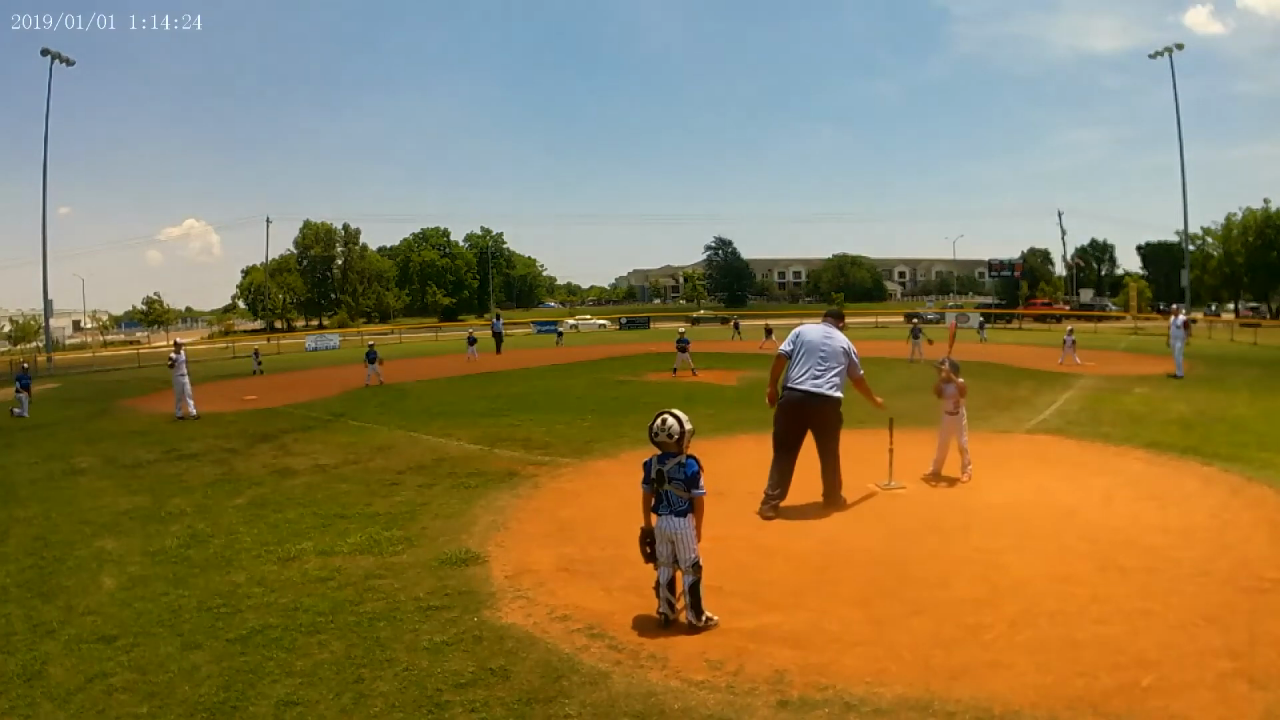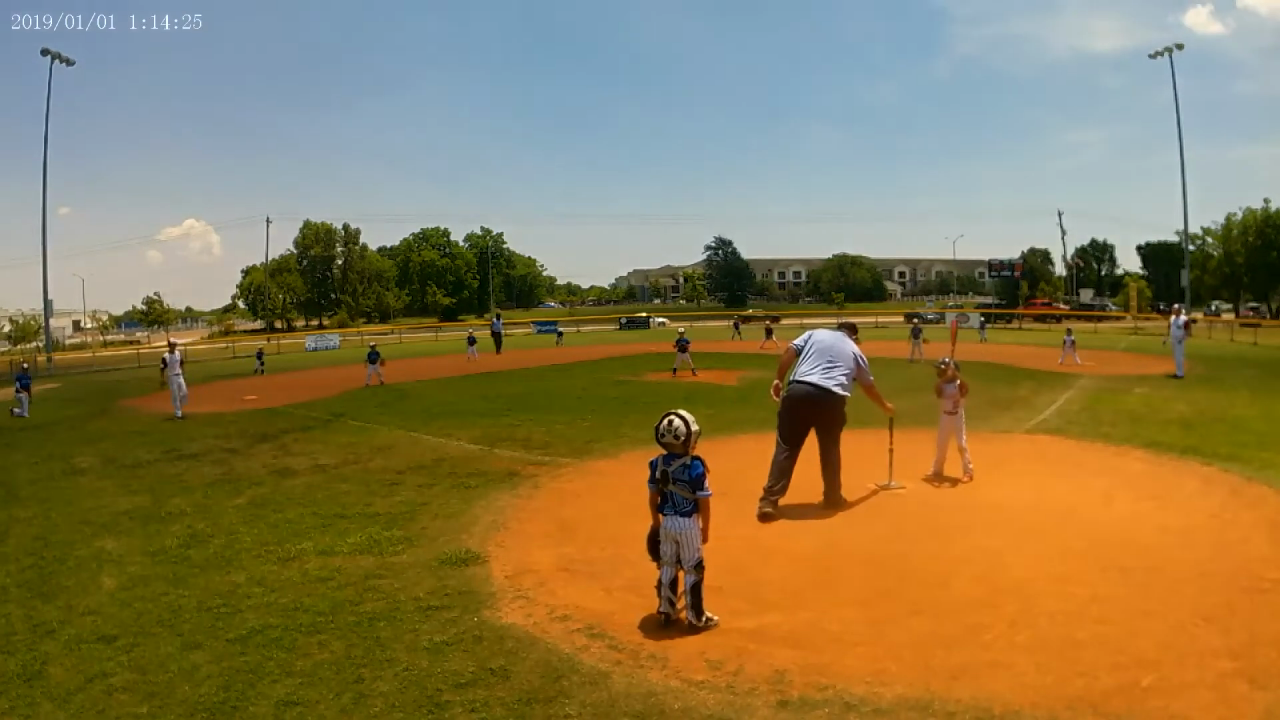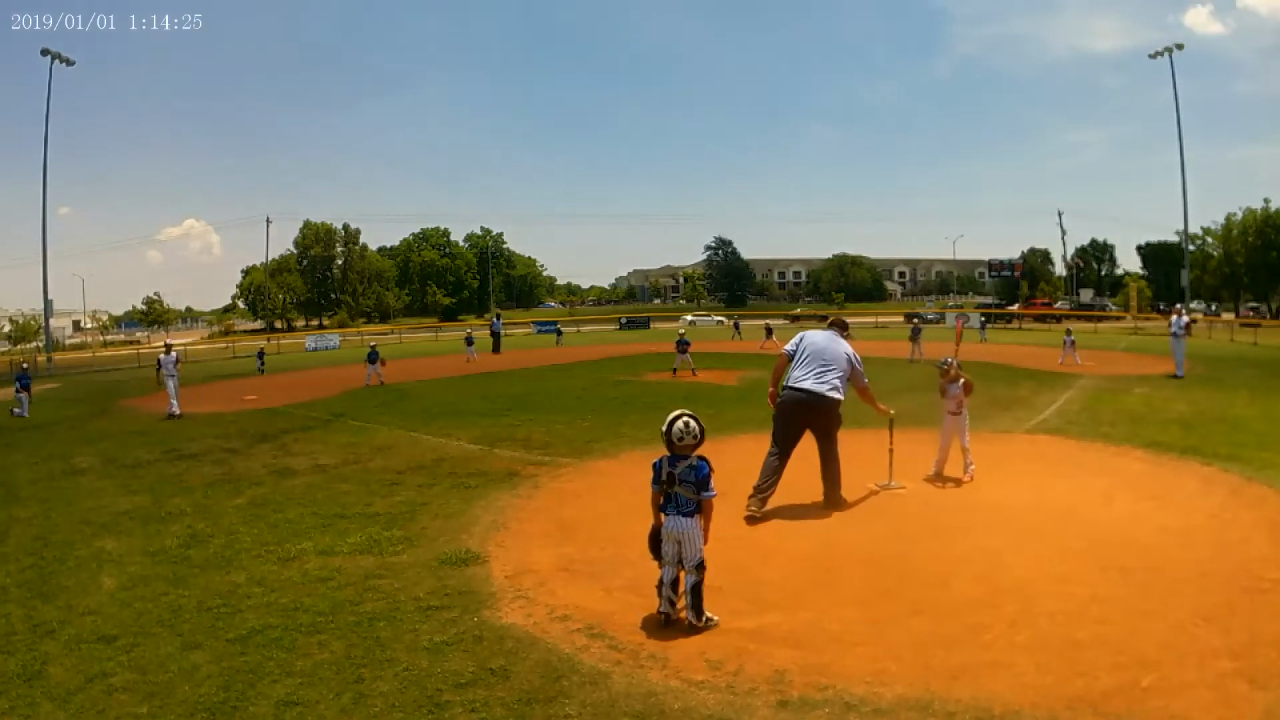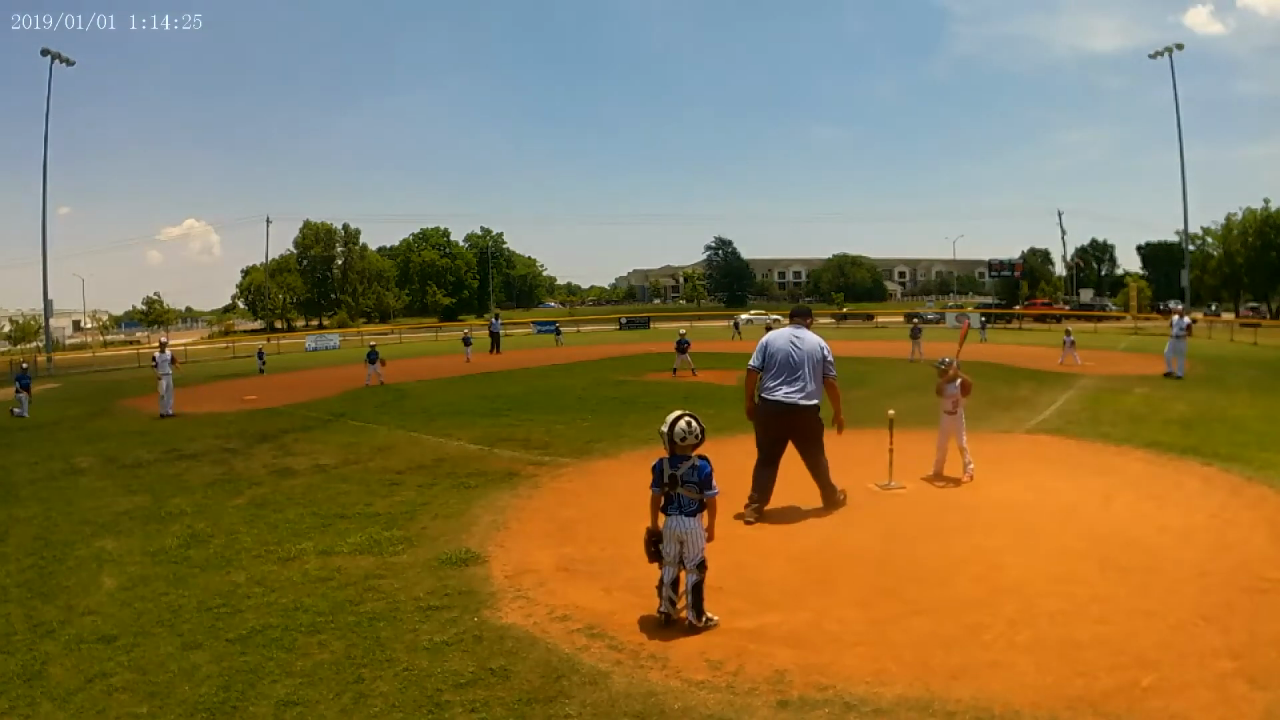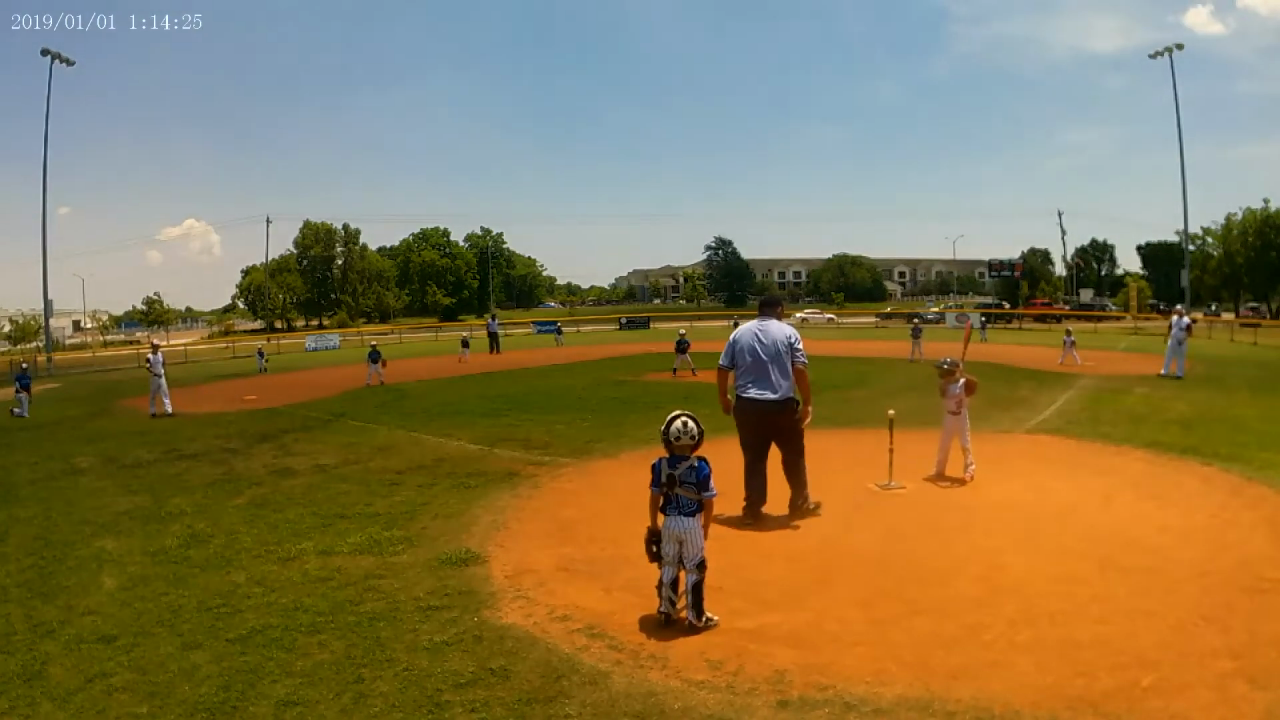
dt=0.3s
person 1, frame 1
left shoulder: (651, 464)
right shoulder: (690, 465)
left elbow: (646, 499)
right elbow: (698, 501)
left wrist: (647, 524)
right wrist: (698, 527)
left hip: (661, 523)
right hip: (683, 524)
left knee: (664, 568)
right knee: (690, 570)
left ankle: (666, 612)
right ankle: (696, 617)
person 1, frame 2
left shoulder: (657, 464)
right shoulder: (696, 467)
left elbow: (653, 498)
right elbow: (704, 502)
left wrist: (655, 523)
right wrist: (706, 528)
left hip: (667, 523)
right hip: (688, 524)
left knee: (667, 567)
right knee: (693, 570)
left ankle: (666, 611)
right ankle: (696, 617)
person 1, frame 3
left shoulder: (661, 464)
right shoulder: (701, 467)
left elbow: (655, 497)
right elbow: (707, 504)
left wrist: (657, 521)
right wrist: (706, 529)
left hip: (669, 522)
right hip: (691, 523)
left knee: (668, 567)
right knee: (694, 570)
left ankle: (666, 611)
right ankle: (696, 617)
person 1, frame 4
left shoulder: (661, 466)
right shoulder: (702, 466)
left elbow: (655, 499)
right elbow: (711, 501)
left wrist: (654, 525)
right wrist: (710, 527)
left hip: (670, 523)
right hip: (693, 524)
left knee: (669, 567)
right knee: (695, 570)
left ankle: (666, 611)
right ankle: (696, 617)
person 1, frame 5
left shoulder: (660, 466)
right shoulder: (700, 467)
left elbow: (654, 499)
right elbow: (708, 503)
left wrist: (653, 525)
right wrist: (706, 527)
left hip: (669, 522)
right hip: (692, 523)
left knee: (669, 567)
right knee: (695, 570)
left ankle: (666, 611)
right ankle: (696, 617)
person 2, frame 1
left shoulder: (802, 330)
right shoulder: (845, 343)
left elbow: (781, 356)
right elbow: (858, 379)
left wrist: (772, 387)
right wrist: (874, 399)
left hip: (794, 397)
right hip: (826, 401)
left knee: (784, 451)
right knee: (829, 451)
left ankle: (770, 503)
right ankle: (832, 497)
person 2, frame 2
left shoulder: (815, 334)
right shoulder: (854, 350)
left elbow: (790, 351)
right elbow: (869, 386)
left wrist: (778, 379)
right wrist: (884, 406)
left hip: (799, 392)
right hip: (831, 399)
left knee: (786, 447)
right knee: (830, 449)
left ankle: (769, 502)
right ankle: (833, 497)
person 2, frame 3
left shoulder: (806, 335)
right shoulder: (848, 350)
left elbow: (784, 357)
right elbow: (862, 387)
left wrist: (774, 386)
right wrist: (878, 407)
left hip: (794, 397)
right hip: (826, 403)
left knee: (779, 450)
right knee: (829, 451)
left ankle: (757, 501)
right ankle: (834, 498)
person 2, frame 4
left shoulder: (771, 337)
right shoulder: (819, 343)
left elbow: (752, 372)
right elbow: (830, 382)
left wrist: (749, 402)
right wrist: (838, 412)
left hip: (770, 407)
right hip: (804, 409)
left knee: (766, 459)
right knee: (815, 456)
left ankle: (754, 508)
right ankle: (832, 498)
person 2, frame 5
left shoulder: (740, 333)
right shoulder: (788, 332)
left elbow: (723, 369)
right elbow: (800, 369)
left wrist: (724, 397)
right wrist: (807, 403)
left hip: (747, 405)
right hip: (781, 405)
left knee: (754, 459)
right knee: (794, 455)
left ankle: (752, 509)
right ankle: (800, 504)
